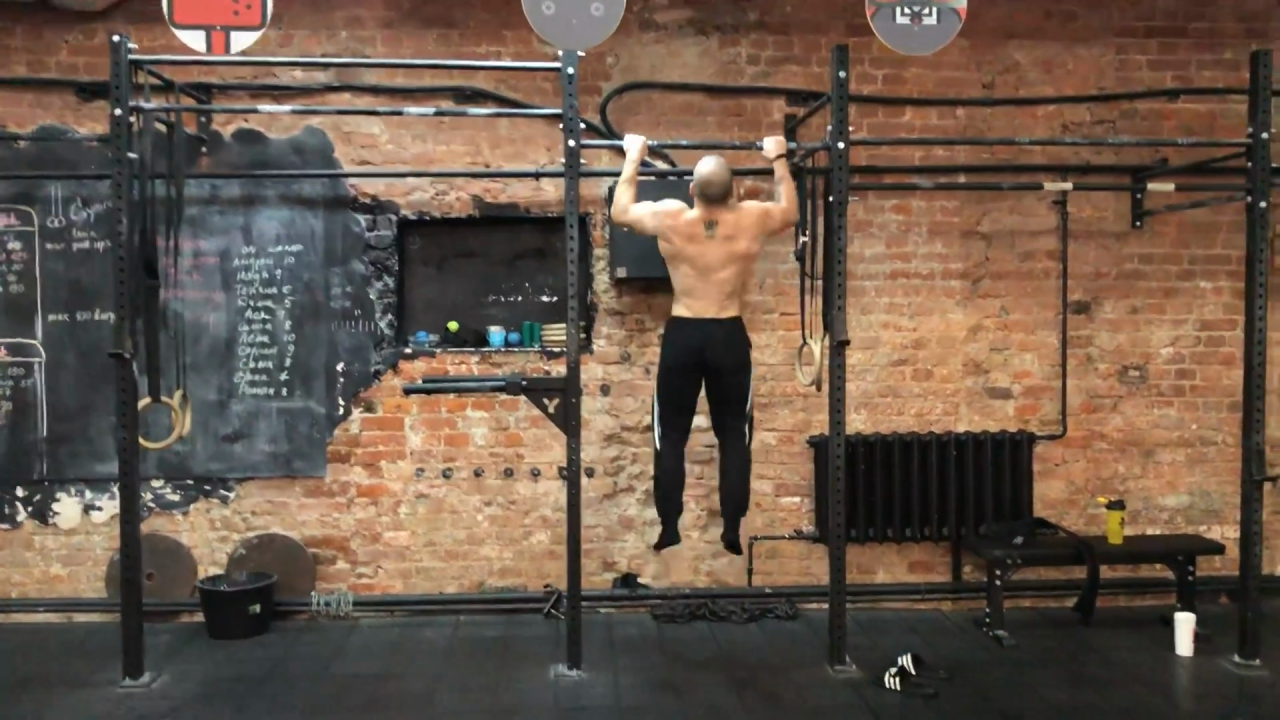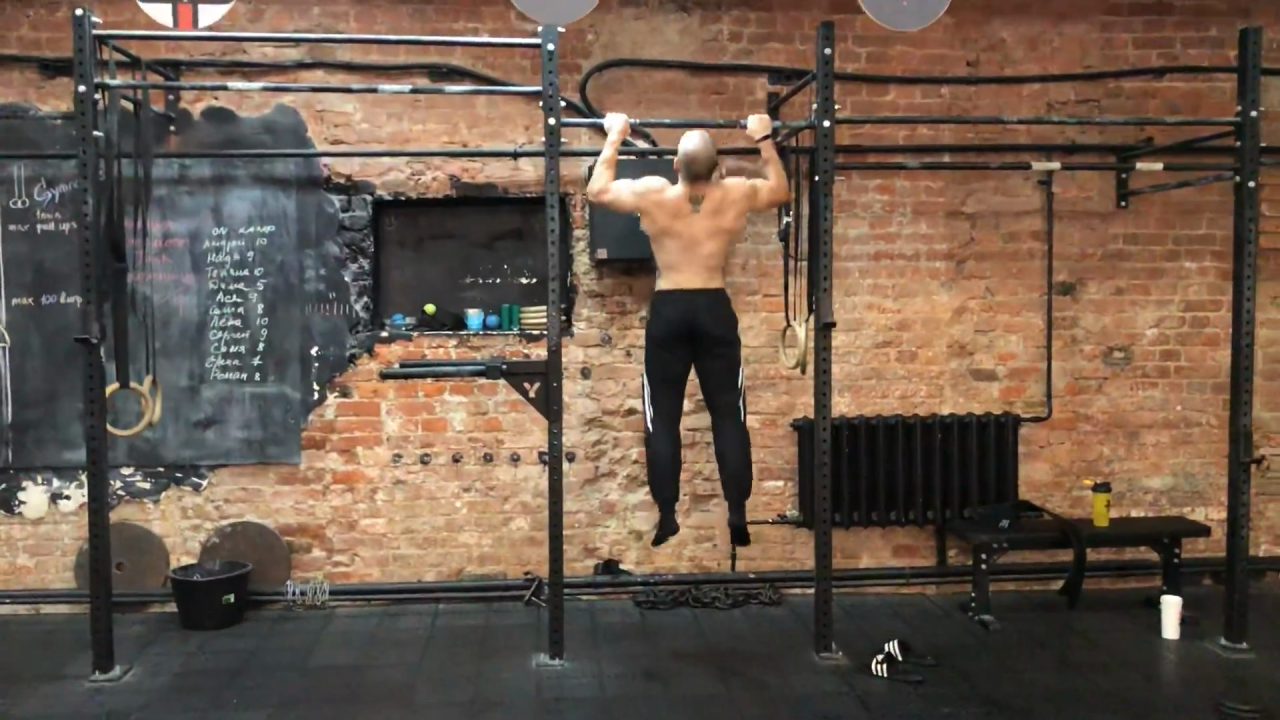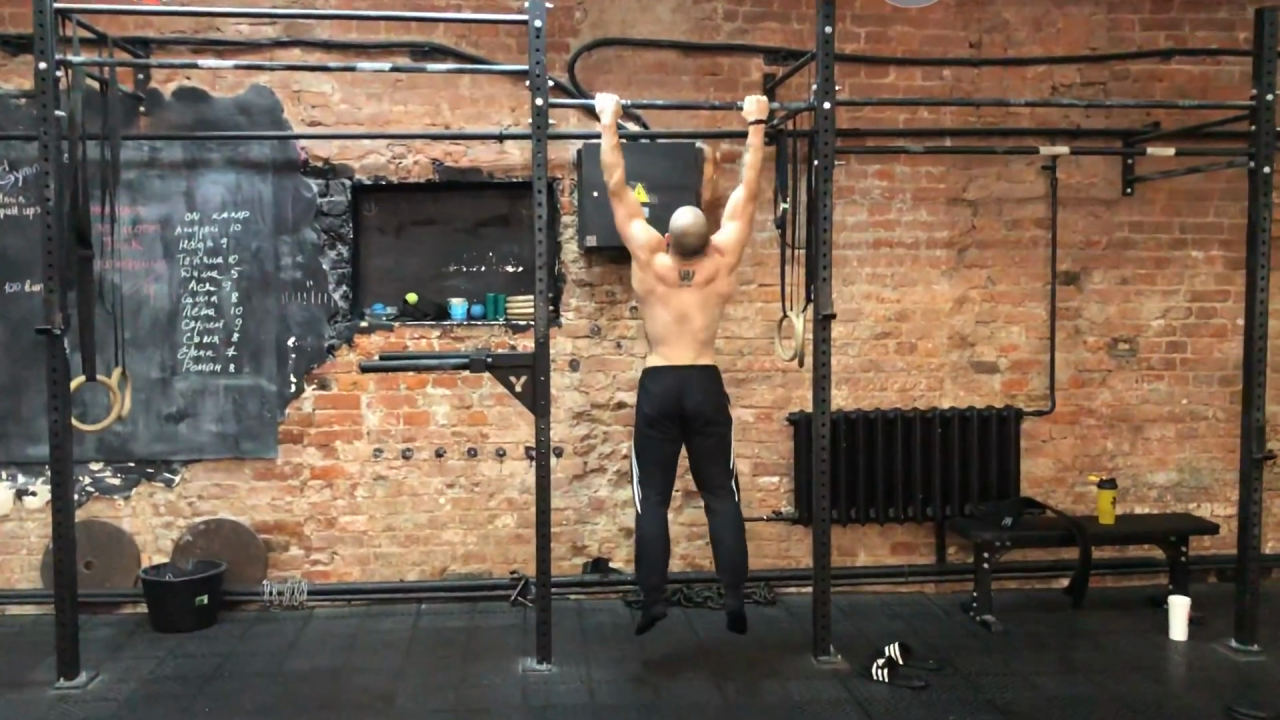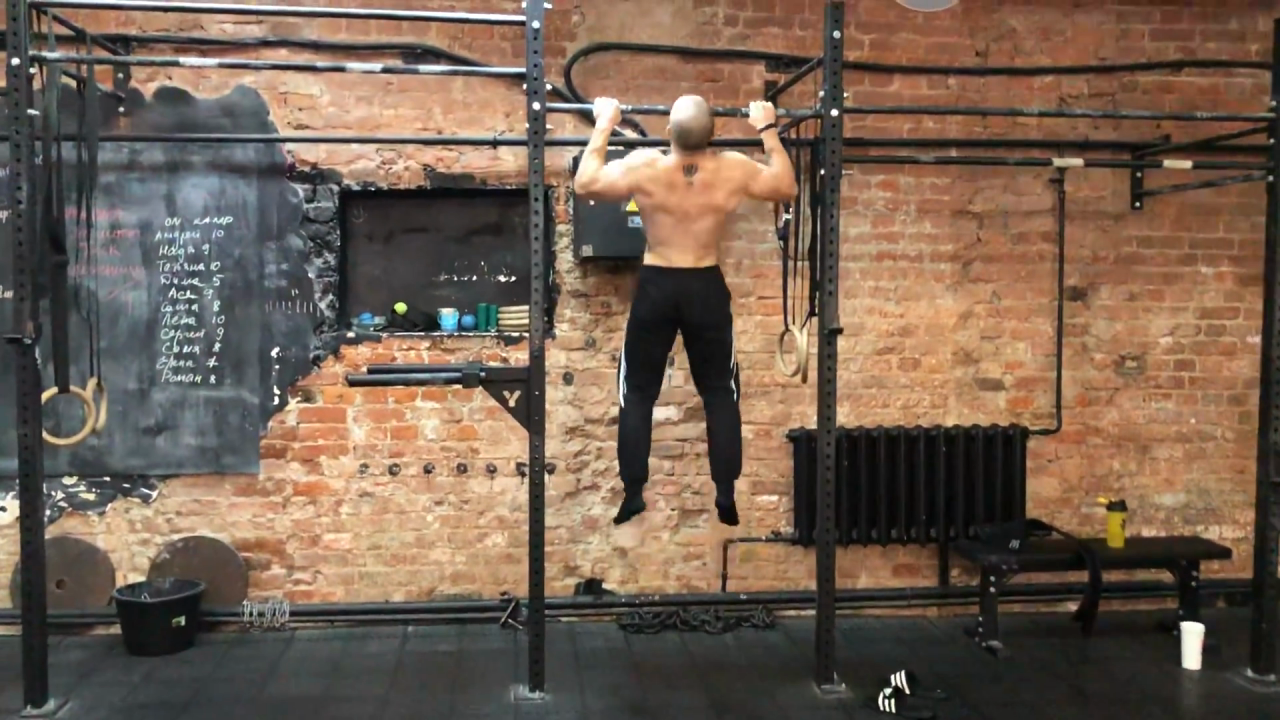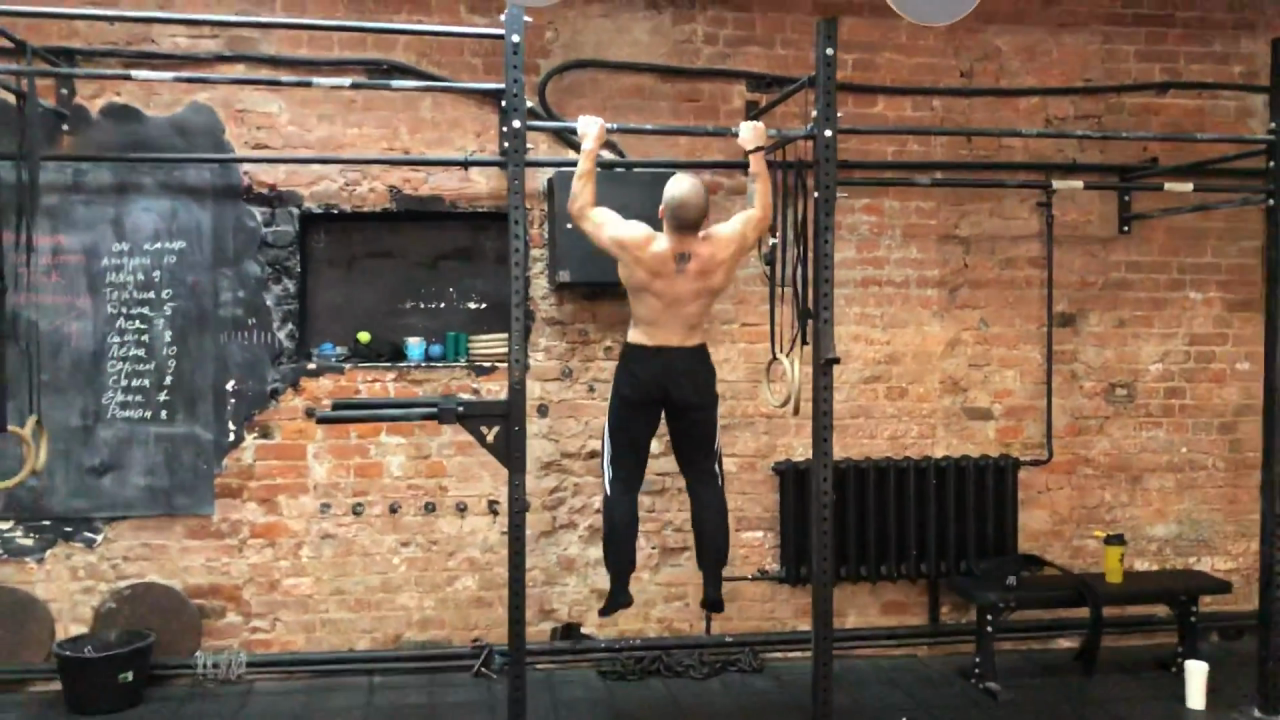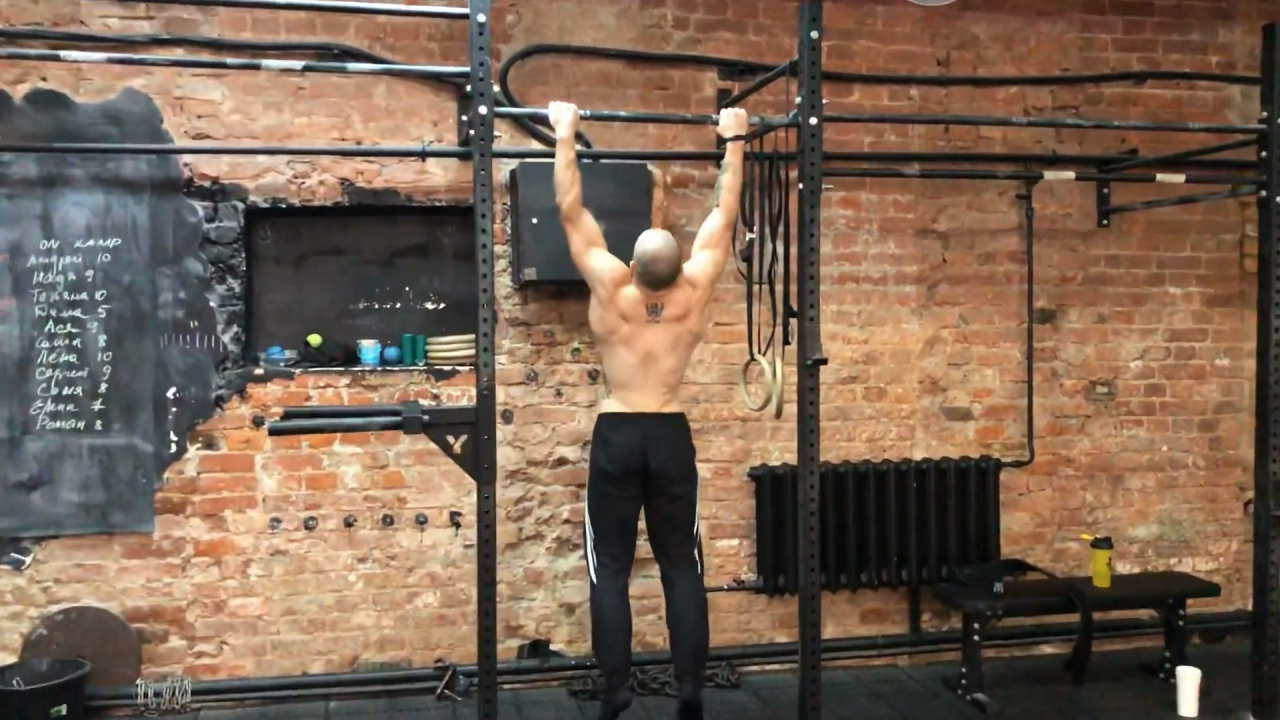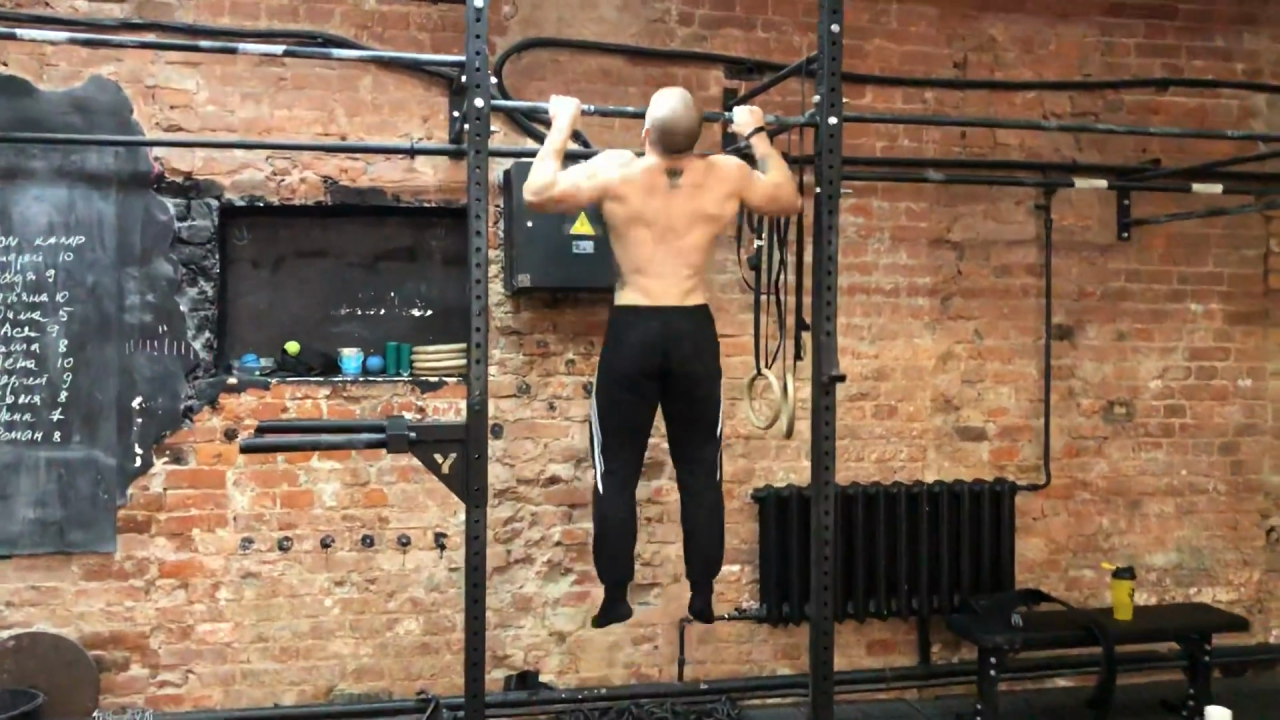
dt=0.4s
person 1, frame 1
left shoulder: (670, 217)
right shoulder: (752, 219)
left elbow: (620, 211)
right elbow: (790, 211)
left wrist: (633, 159)
right wrist: (779, 160)
left hip: (681, 336)
right hip: (729, 336)
left knee: (671, 437)
right knee: (733, 436)
left ankle: (669, 527)
right ankle: (732, 529)
person 1, frame 2
left shoulder: (652, 193)
right shoulder: (737, 193)
left elbow: (597, 191)
right elbow: (781, 191)
left wrist: (613, 139)
right wrist: (765, 139)
left hip: (668, 310)
right hip: (715, 310)
left knee: (662, 418)
right knee: (728, 414)
left ankle: (667, 516)
right ankle: (737, 513)
person 1, frame 3
left shoulder: (647, 260)
right shoulder: (723, 262)
left elbow: (616, 188)
right elbow: (747, 191)
left wrist: (609, 122)
right wrist: (756, 124)
left hip: (658, 388)
right hip: (706, 387)
left knee: (651, 500)
right knee: (721, 497)
left ankle: (653, 600)
right ankle: (734, 598)
person 1, frame 4
left shoulder: (646, 168)
right shoulder: (733, 169)
left elbow: (585, 184)
right elbow: (787, 188)
left wrist: (603, 127)
right wrist: (768, 128)
left hip: (654, 287)
right hip: (708, 290)
left knee: (636, 394)
right knee: (719, 393)
left ankle: (633, 493)
right ankle: (726, 493)
person 1, frame 5
left shoulder: (634, 243)
right shoulder: (723, 246)
left elbow: (578, 208)
right elbow: (763, 209)
left wrist: (590, 145)
right wrist: (755, 150)
left hip: (639, 369)
right hip: (693, 369)
left knee: (622, 481)
right knee: (705, 479)
left ankle: (619, 587)
right ankle: (713, 586)
person 1, frame 6
left shoulder: (609, 293)
right shoulder: (695, 295)
left elbow: (571, 210)
right elbow: (725, 217)
left wrist: (565, 134)
right wrist: (734, 140)
left hip: (616, 439)
right hip: (671, 439)
left knee: (609, 571)
right knee: (682, 569)
person 1, frame 7
left shoulder: (617, 171)
right shoulder: (724, 175)
left elbow: (536, 193)
right elbow: (788, 199)
left wrist: (561, 126)
right wrist: (757, 133)
left hip: (631, 332)
right hip: (694, 332)
left knee: (617, 474)
right knee: (699, 469)
left ankle: (616, 597)
right ankle: (703, 595)
